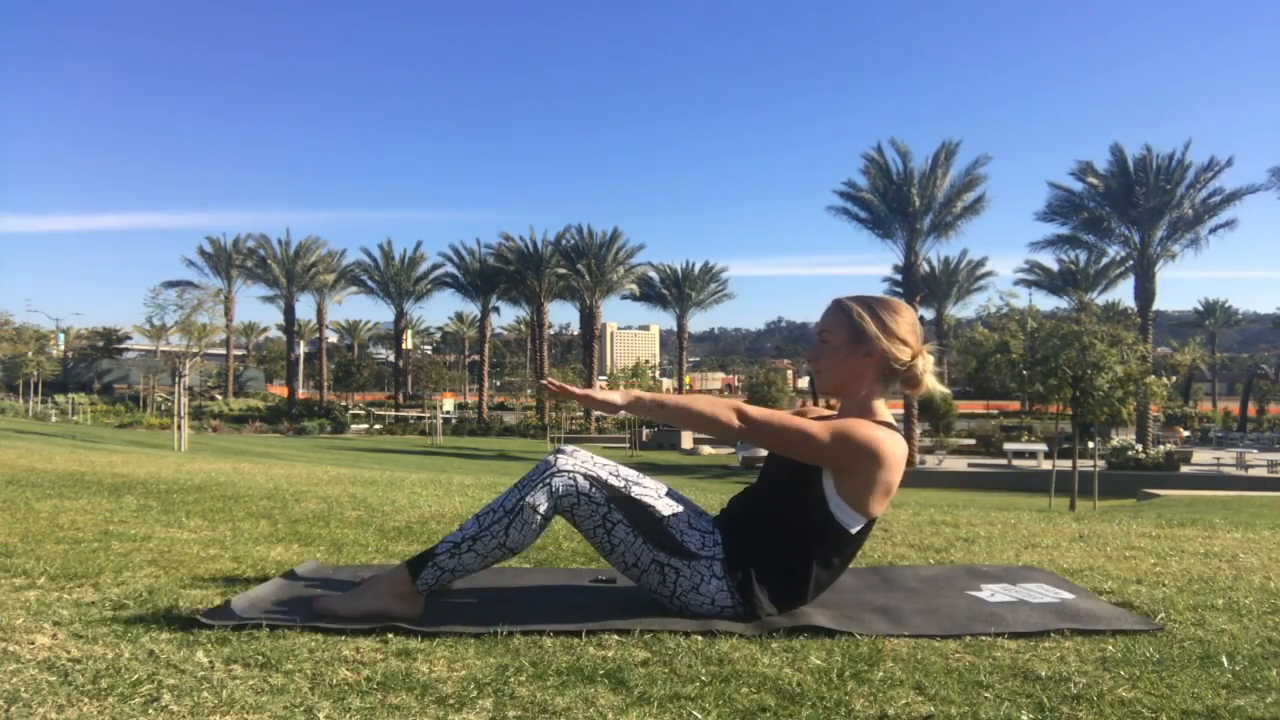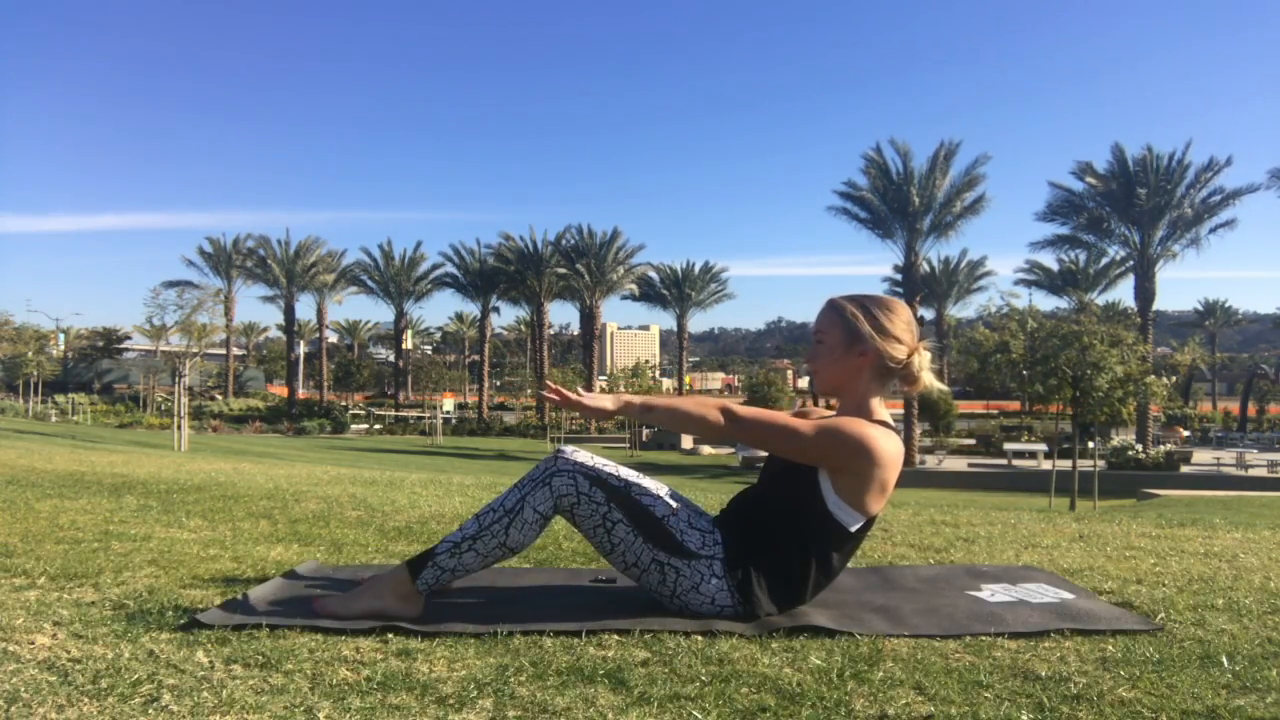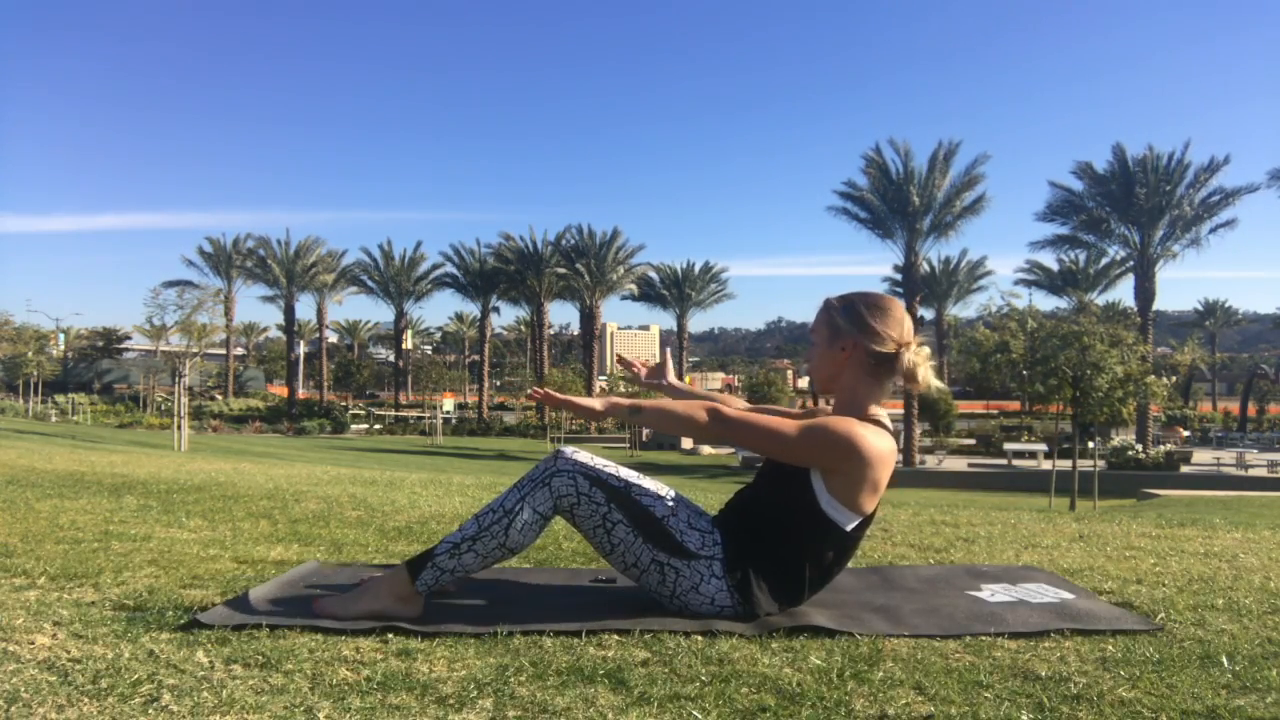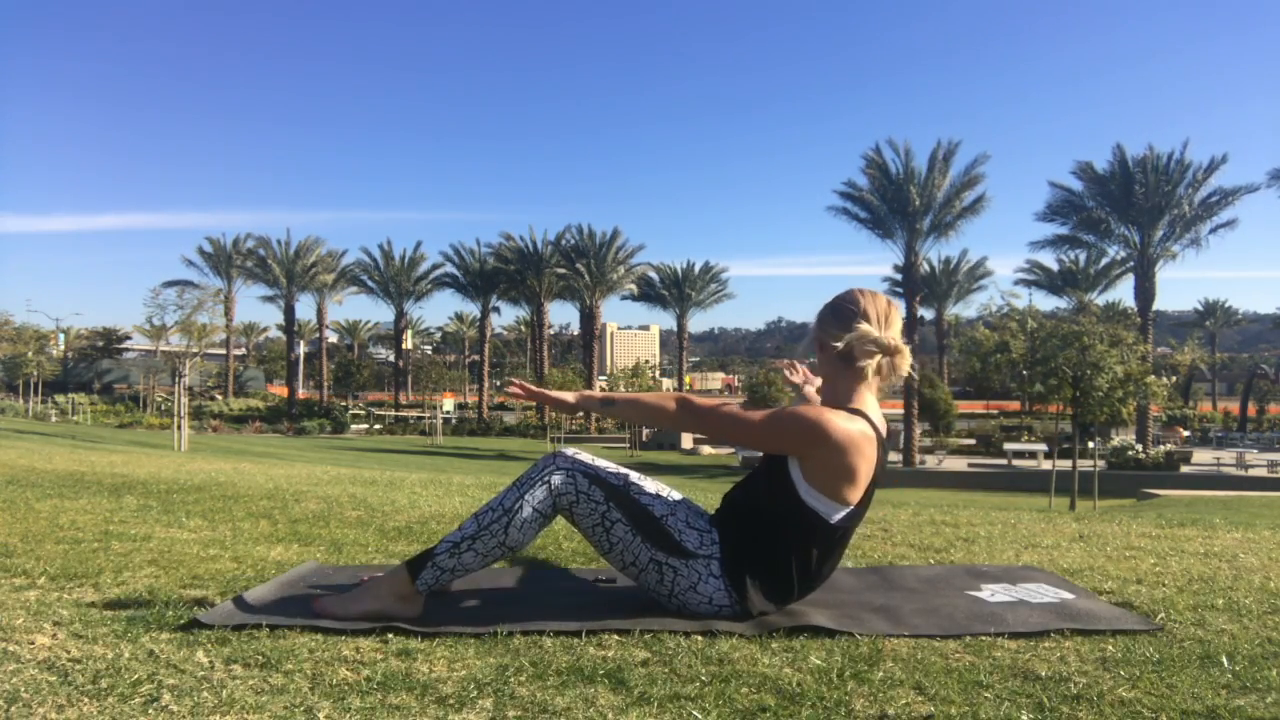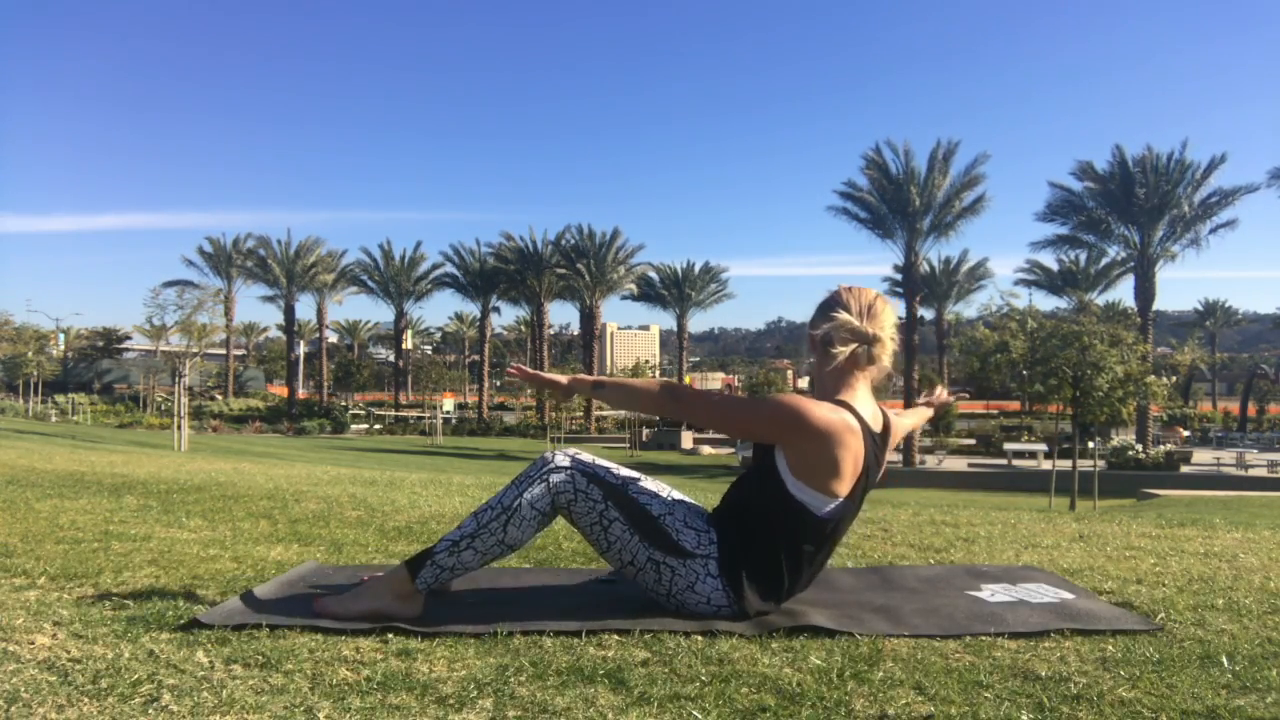
dt=0.2s
person 1, frame 1
left shoulder: (874, 446)
right shoulder: (826, 424)
left elbow: (741, 422)
right elbow: (724, 417)
left wrist: (629, 399)
right wrist: (622, 400)
left hip: (729, 584)
right hip: (721, 554)
left knee: (562, 478)
right knee: (570, 465)
left ankle: (408, 585)
right ankle: (417, 575)
person 1, frame 2
left shoulder: (867, 443)
right shoulder: (833, 425)
left elbow: (731, 423)
right elbow: (736, 420)
left wrist: (623, 405)
right wrist: (624, 401)
left hip: (727, 584)
right hip: (724, 556)
left knee: (563, 476)
right knee: (568, 467)
left ankle: (409, 585)
right ankle: (419, 575)
person 1, frame 3
left shoulder: (858, 442)
right shoulder: (840, 424)
left elbow: (723, 425)
right elbow: (745, 411)
left wrist: (612, 406)
right wrist: (669, 387)
left hip: (727, 584)
right hip: (725, 556)
left knee: (562, 476)
right knee: (570, 469)
left ankle: (408, 586)
right ankle: (419, 576)
person 1, frame 4
left shoulder: (830, 430)
right shoulder: (857, 420)
left elbow: (695, 415)
left wrist: (584, 400)
right wrist: (812, 391)
left hip: (722, 582)
right hip: (726, 559)
left knee: (560, 476)
right knee: (566, 470)
left ankle: (408, 586)
right ankle: (418, 576)
person 1, frame 5
left shoulder: (813, 418)
right shoulder: (873, 420)
left elbow: (687, 405)
left wrist: (581, 383)
right wrist: (926, 408)
left hip: (717, 580)
right hip: (731, 563)
left knee: (559, 475)
right knee: (571, 471)
left ankle: (408, 585)
right ankle: (417, 576)
